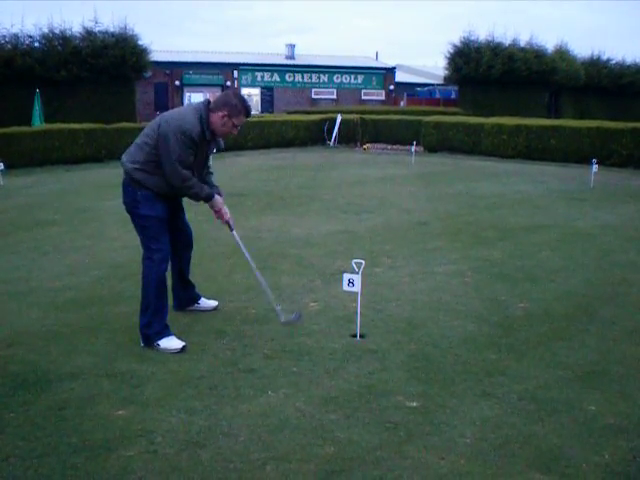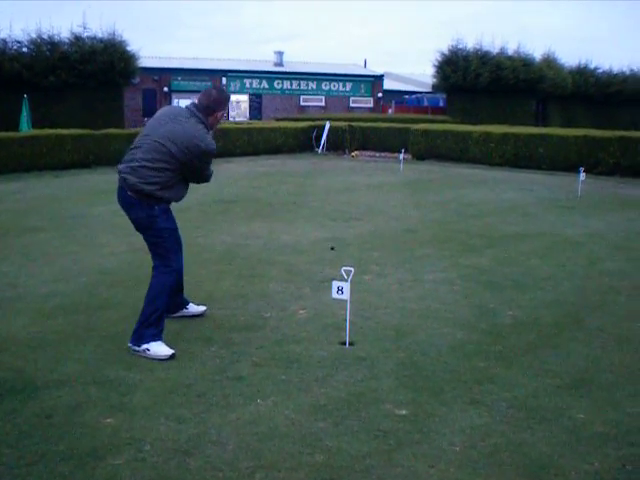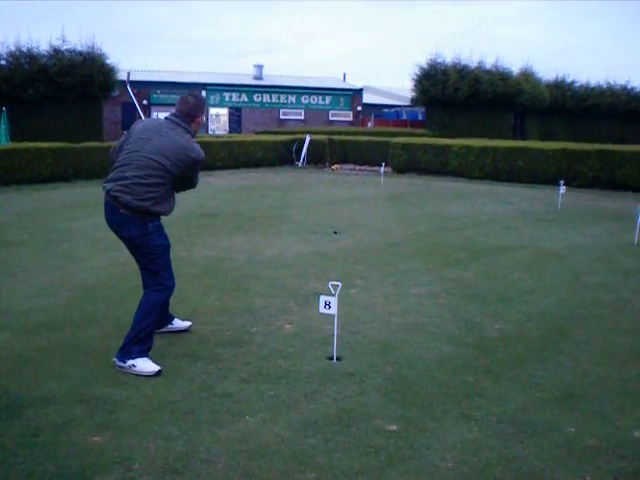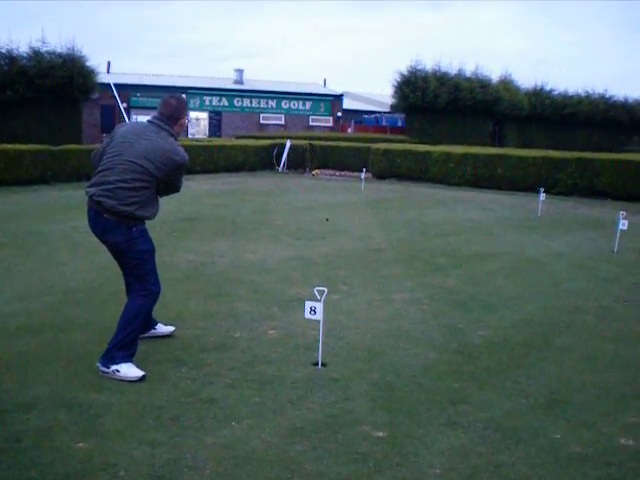
dt=0.5s
person 1, frame 1
left shoulder: (208, 131)
right shoulder: (183, 125)
left elbow: (202, 171)
right elbow: (179, 176)
left wrist: (216, 197)
right wrist: (210, 198)
left hip: (166, 190)
right hip: (143, 191)
left knee: (183, 241)
right knee: (158, 255)
left ankle: (185, 297)
right ankle: (153, 332)
person 1, frame 2
left shoulder: (168, 111)
right shoulder: (203, 142)
right elbow: (201, 177)
left hip: (128, 188)
right hip: (148, 201)
left knee: (172, 248)
right knee: (169, 263)
left ankle: (175, 303)
right ankle: (144, 338)
person 1, frame 3
left shoulder: (144, 124)
right shoulder: (192, 151)
left elbow: (114, 154)
right elbow: (184, 184)
left hip: (113, 206)
right hip: (139, 218)
left knee: (154, 267)
right knee: (161, 282)
left ankle: (160, 319)
right ankle: (131, 354)
person 1, frame 4
left shoulder: (126, 128)
right shoulder: (176, 155)
left elbow: (96, 159)
right elbow: (168, 188)
left hip: (97, 210)
right hip: (123, 223)
left knee: (138, 272)
right knee: (147, 287)
left ankle: (144, 324)
right ankle: (114, 359)
